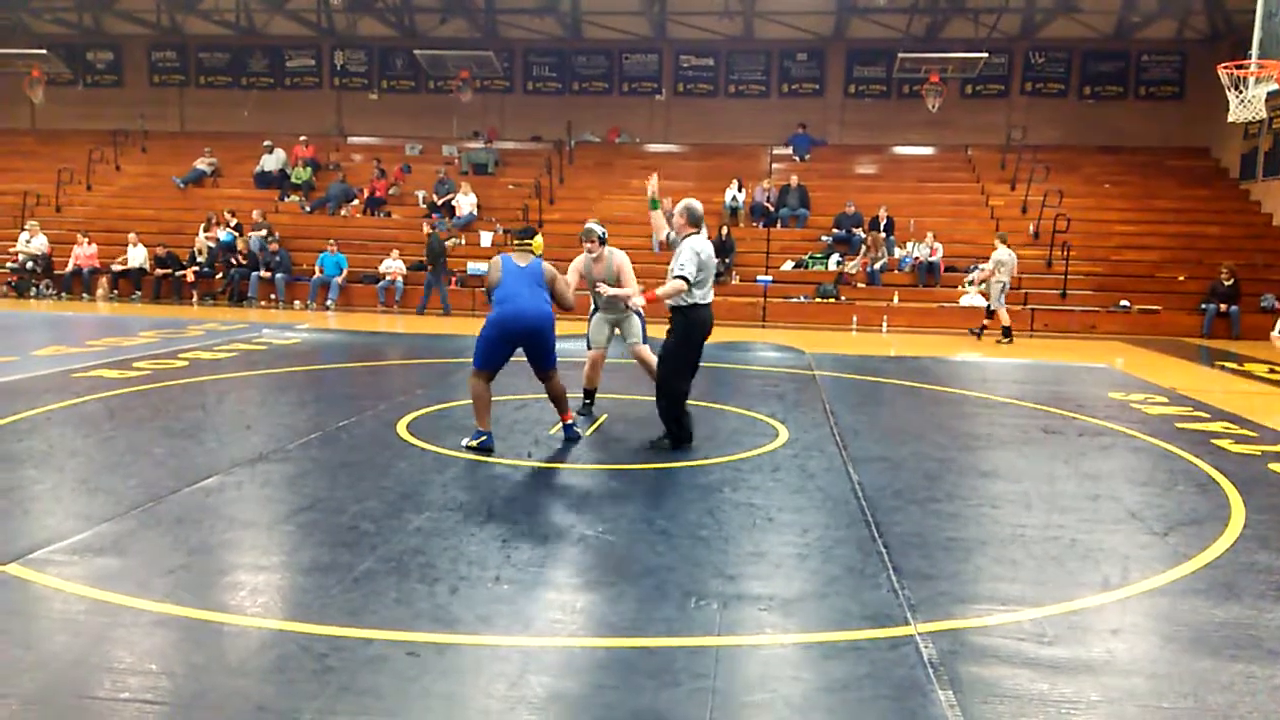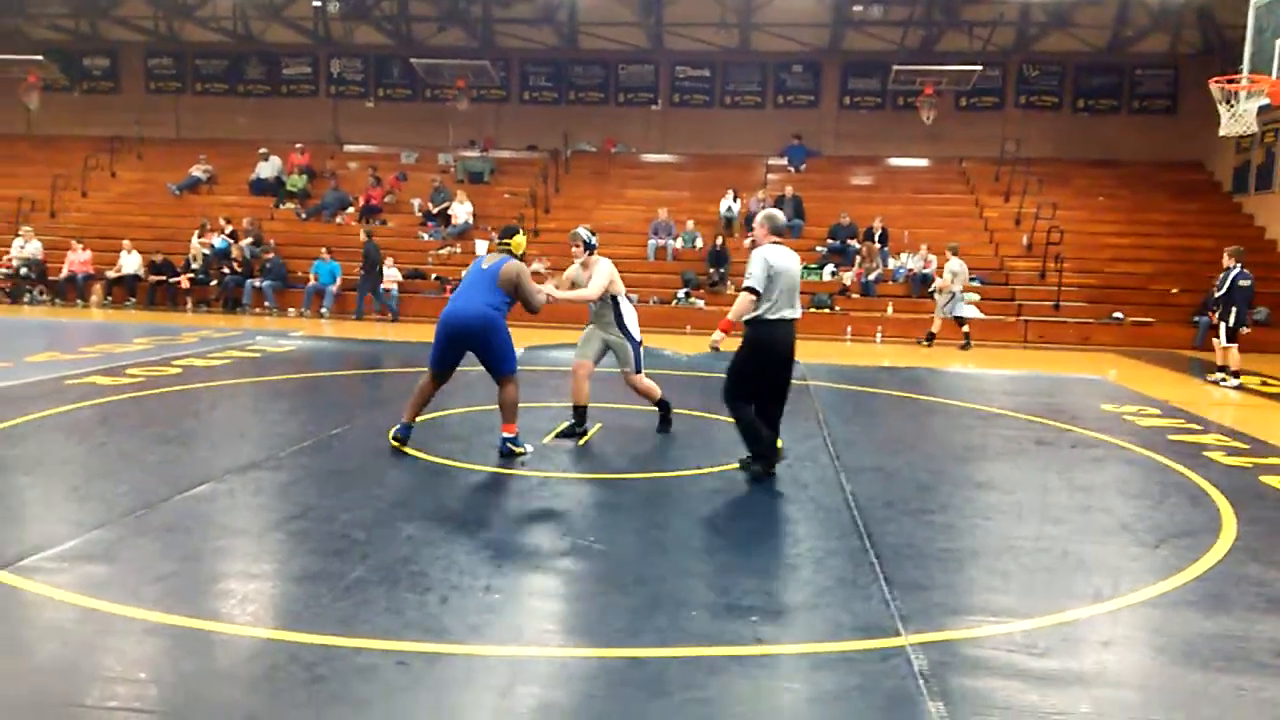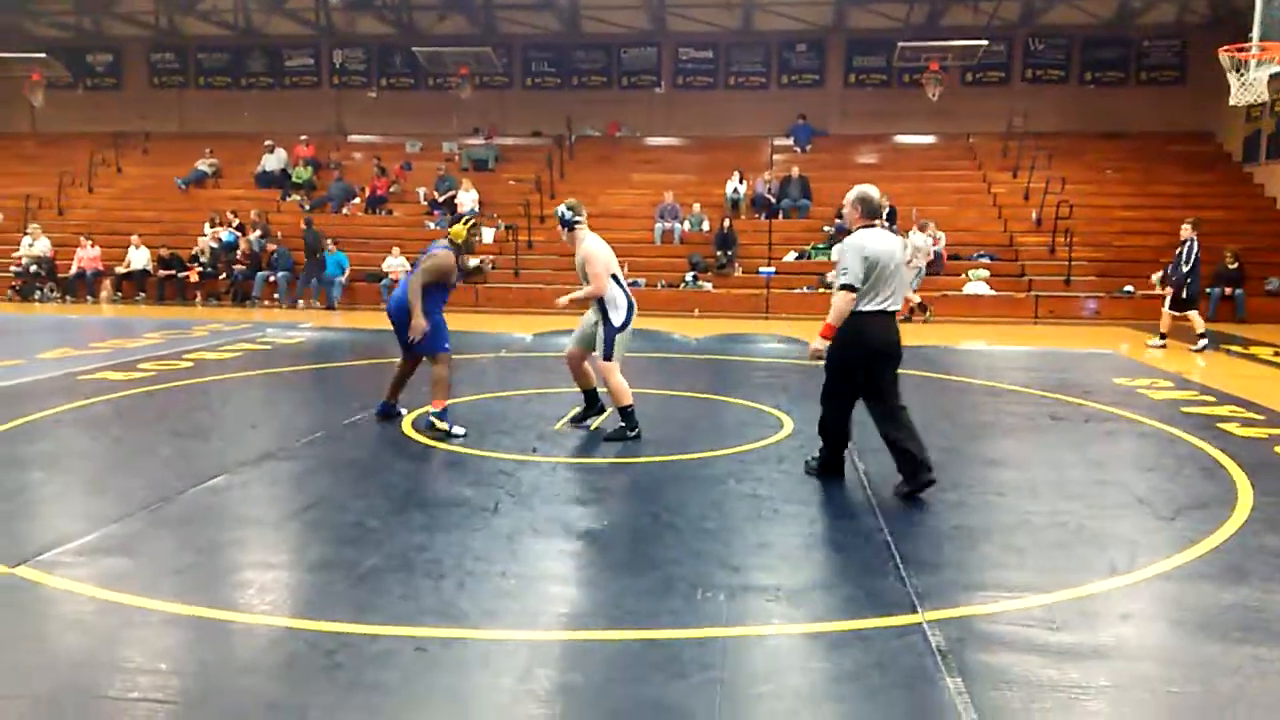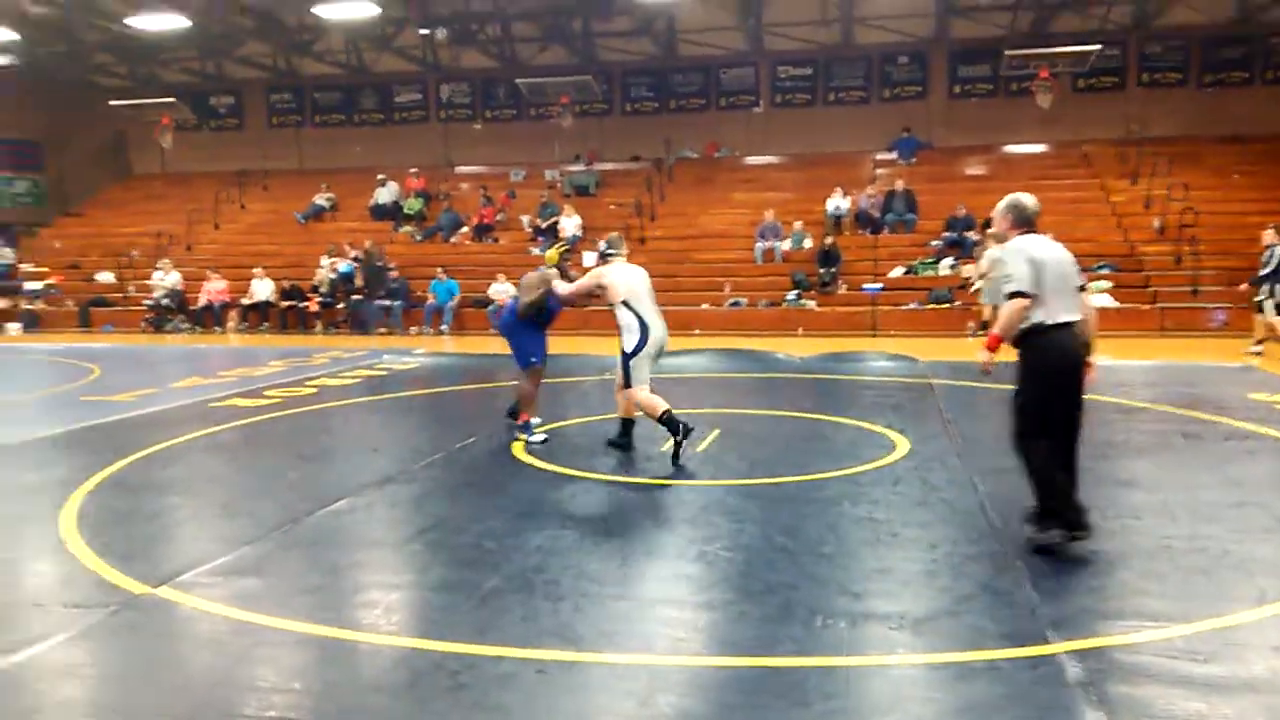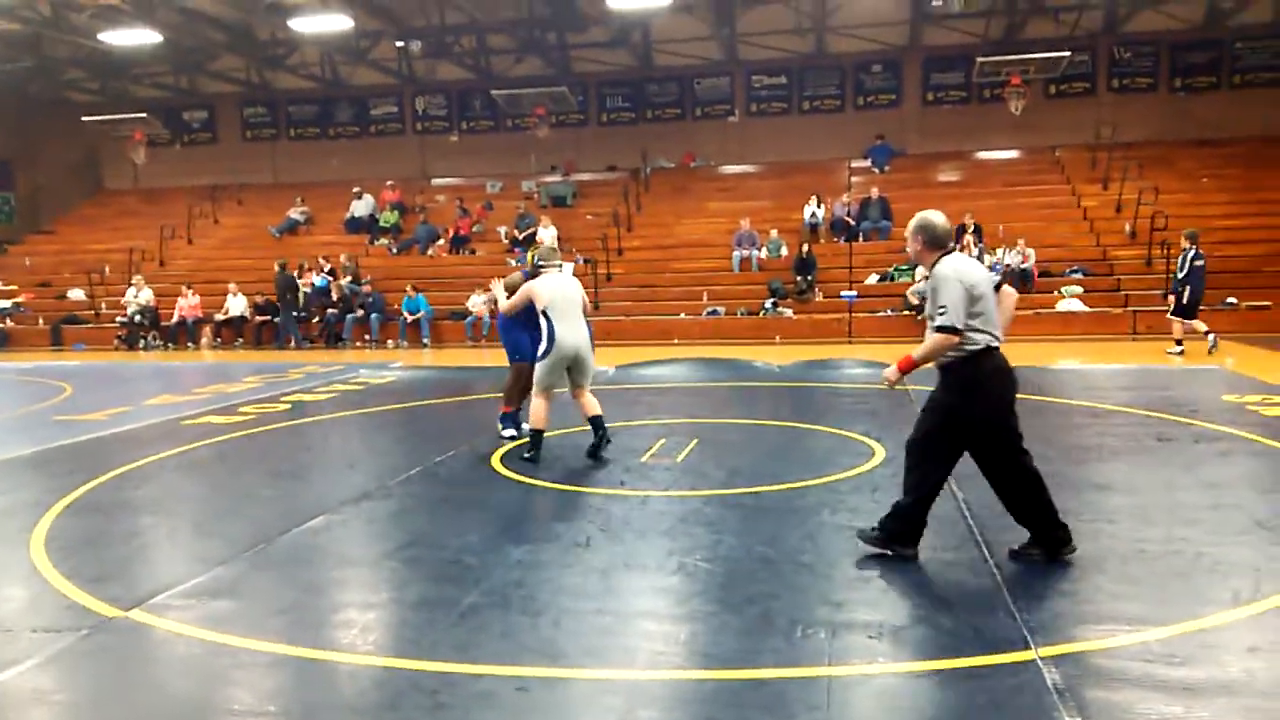
dt=0.7s
person 1, frame 1
left shoulder: (692, 246)
right shoulder: (694, 241)
left elbow: (680, 284)
right elbow: (662, 232)
left wrist: (647, 297)
right wrist: (653, 201)
left hip: (689, 317)
right hip: (693, 316)
left knee: (671, 378)
right knee: (673, 373)
left ankle: (678, 436)
right ankle: (677, 430)
person 1, frame 2
left shoulder: (763, 255)
right shoulder: (793, 258)
left elbow: (750, 296)
left wrist: (724, 327)
left hip: (763, 333)
right hip: (786, 333)
left knee: (737, 395)
right knee: (771, 402)
left ankle: (764, 456)
right ankle: (765, 459)
person 1, frame 3
left shoulder: (855, 243)
right shoulder: (894, 241)
left elbow: (848, 294)
left wrist: (825, 334)
left hip: (858, 329)
right hip: (888, 328)
left knee: (837, 399)
right knee: (887, 403)
left ankle: (830, 464)
right ankle: (916, 470)
person 1, frame 4
left shoulder: (1015, 249)
right shoulder: (1056, 249)
left elbow: (1019, 303)
right elbow: (1086, 305)
left wrist: (991, 344)
right wrist: (1085, 352)
left hip: (1041, 350)
right hip: (1068, 345)
left knee: (1034, 436)
right knee: (1060, 434)
left ankle: (1066, 520)
right ankle: (1055, 509)
person 1, frame 5
left shoulder: (947, 273)
right shoulder: (961, 263)
left elbow: (947, 337)
right elbow: (1008, 294)
left wrist: (903, 367)
right wrist: (991, 334)
left hip: (977, 379)
right hip: (964, 378)
left knee: (1007, 463)
right knee: (927, 450)
left ankle: (1053, 539)
right ankle: (901, 531)
person 2, frame 1
left shoulder: (618, 258)
right shoulder: (579, 263)
left elbow: (632, 290)
left hip: (627, 311)
right hip: (601, 313)
left knee: (642, 353)
right knee: (594, 357)
right ankle: (588, 400)
person 2, frame 2
left shoulder: (604, 267)
right shoulder: (575, 269)
left elbow: (592, 294)
right elbow: (561, 291)
left wrist: (558, 294)
left hip: (623, 327)
right hip: (598, 327)
left knee: (635, 380)
right knee: (579, 370)
left ankle: (665, 410)
right ankle: (578, 423)
person 2, frame 3
left shoulder: (590, 248)
right shoulder: (583, 246)
left elbow: (598, 289)
left wrist: (572, 296)
right wrist: (571, 297)
left hip: (616, 312)
right hip: (599, 311)
left knee: (608, 369)
right knee: (573, 356)
left ankle: (631, 426)
right ankle: (593, 405)
person 2, frame 4
left shoulder: (602, 273)
right shoulder: (639, 271)
left elbow: (567, 292)
left wrist: (555, 283)
left hip: (638, 336)
right hip: (657, 331)
left knee: (635, 394)
right knee: (623, 383)
left ankle: (678, 429)
right ankle: (624, 436)
person 2, frame 5
left shoulder: (533, 286)
right shoulder: (574, 282)
left elbow: (506, 309)
right elbow: (586, 309)
left wrist: (499, 294)
left hip: (555, 344)
right hip: (582, 342)
left knee: (540, 396)
right knee: (581, 392)
left ankle: (534, 449)
right ankle: (600, 435)
person 3, frame 1
left shoulder: (497, 263)
right shoulder: (547, 269)
left elbow: (492, 295)
right elbow: (568, 304)
right wrist: (561, 287)
left hip: (502, 322)
right hip: (539, 321)
left knee: (480, 376)
right knee: (549, 377)
left ankle: (483, 435)
right ankle: (569, 425)
person 3, frame 2
left shoulder: (480, 261)
right shoulder: (518, 268)
right elbow: (534, 306)
right wrist: (539, 294)
left hip: (451, 319)
right hip: (485, 325)
left knee: (434, 378)
right knee: (508, 381)
left ankle: (404, 428)
right ankle: (510, 439)
person 3, frame 3
left shoulder: (451, 251)
right shoulder: (445, 258)
left elbow: (464, 272)
right elbow: (415, 281)
left wrist: (481, 265)
right wrist: (417, 316)
left hip: (399, 304)
right hip: (418, 310)
left knee: (412, 358)
right knee: (442, 359)
left ankle: (388, 406)
right ankle: (438, 415)
person 3, frame 4
left shoulder: (568, 277)
right shoulder: (536, 278)
right elbow: (522, 310)
right wrist: (546, 290)
left hip: (535, 327)
right hip: (518, 325)
left knee: (534, 371)
right knee: (533, 372)
left ankle: (516, 409)
right ankle: (523, 422)
person 3, frame 5
right shoulder: (519, 279)
left hip: (534, 329)
right hip: (514, 326)
left knee: (534, 372)
right knee: (520, 370)
left ankle: (514, 414)
right ankle: (505, 417)
